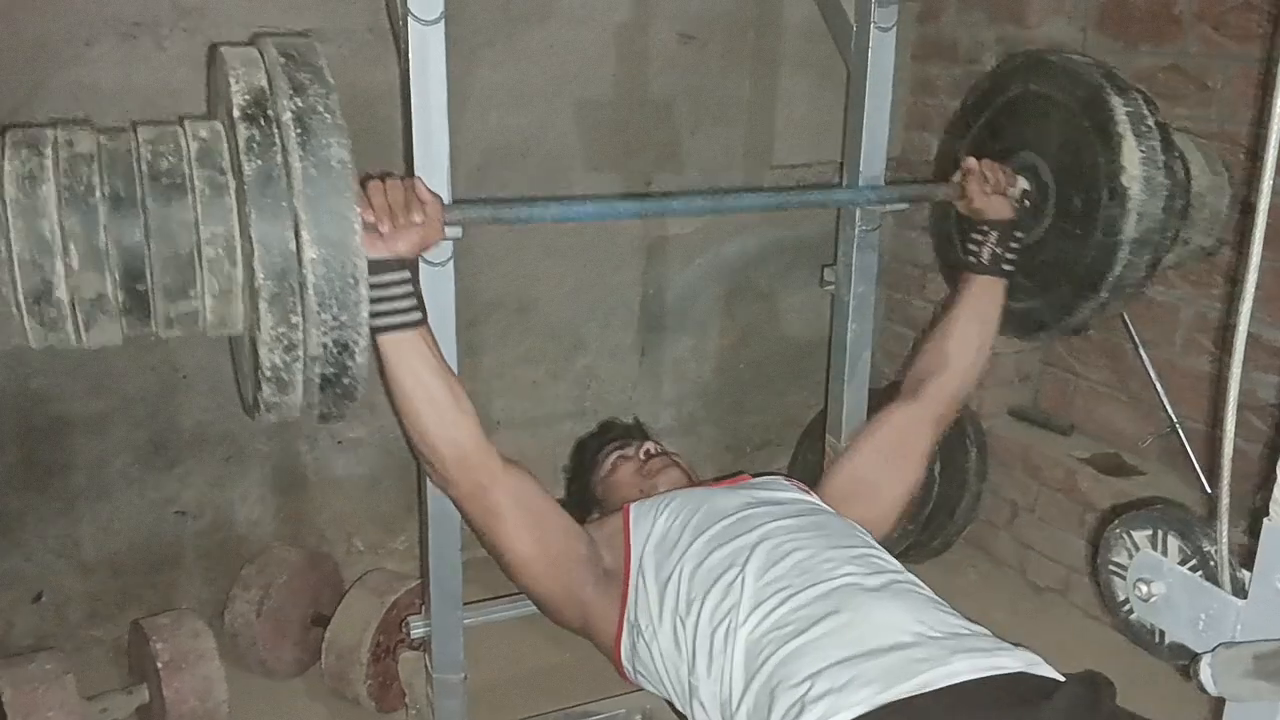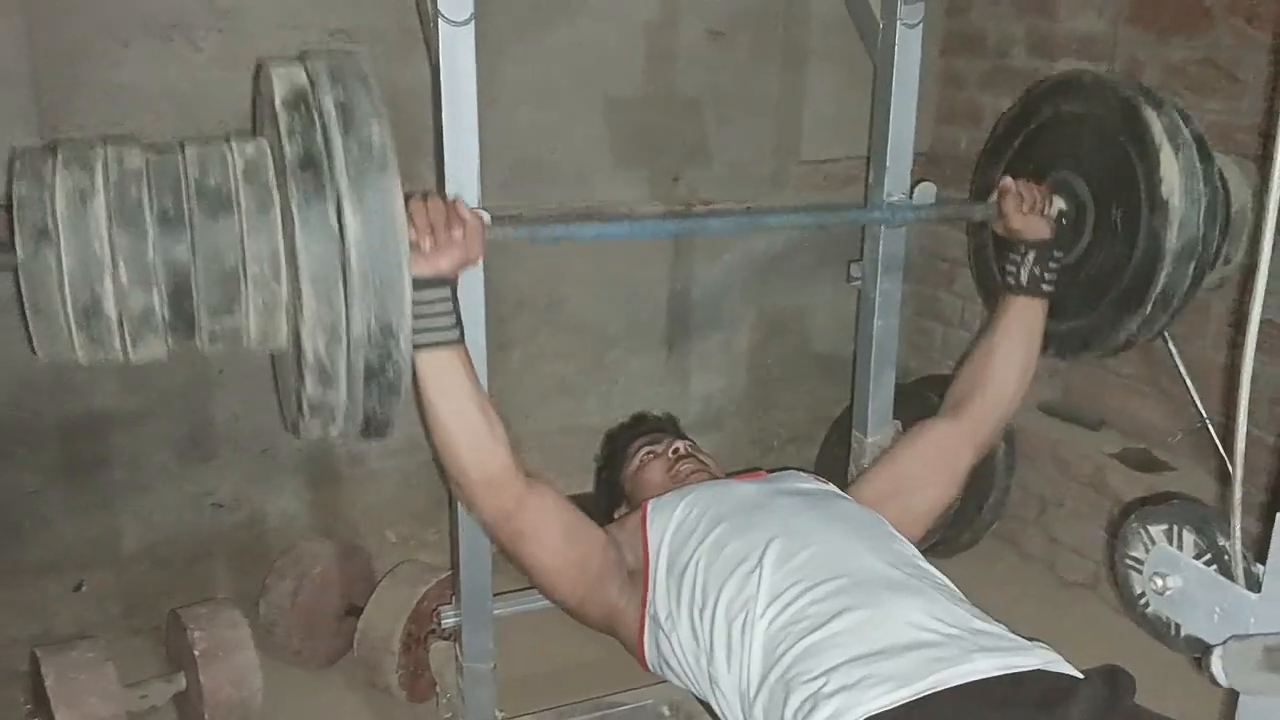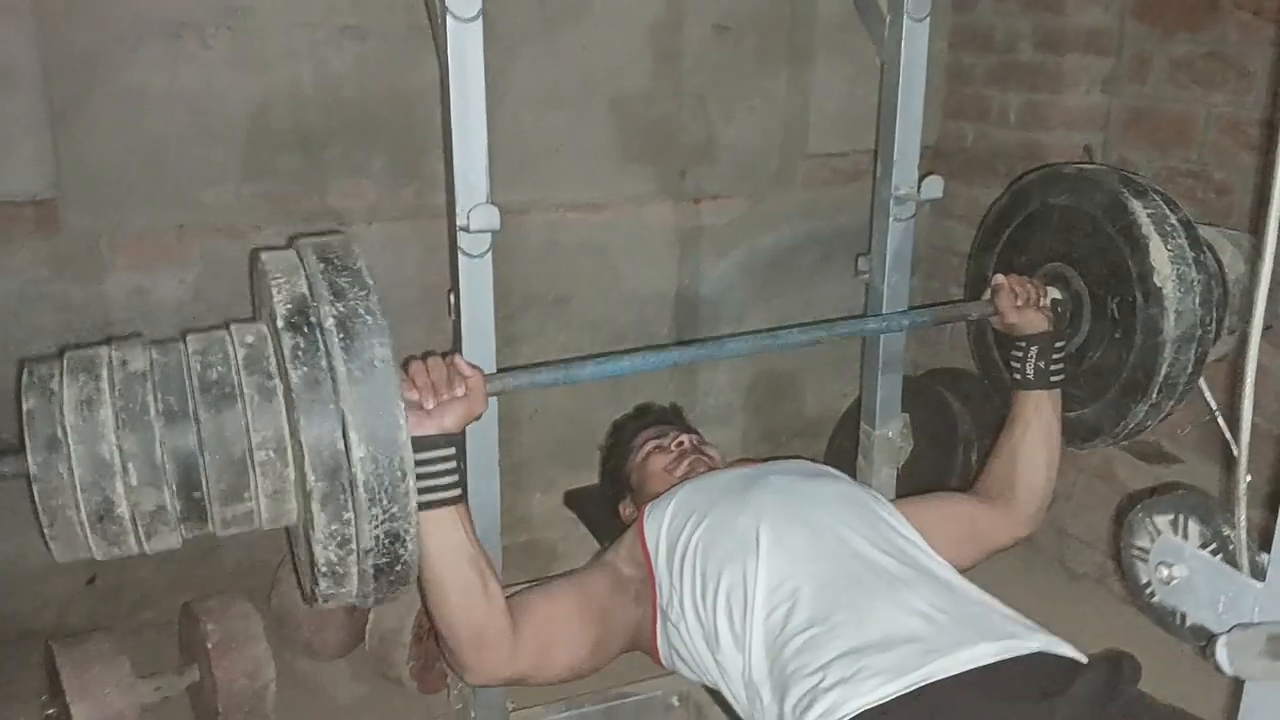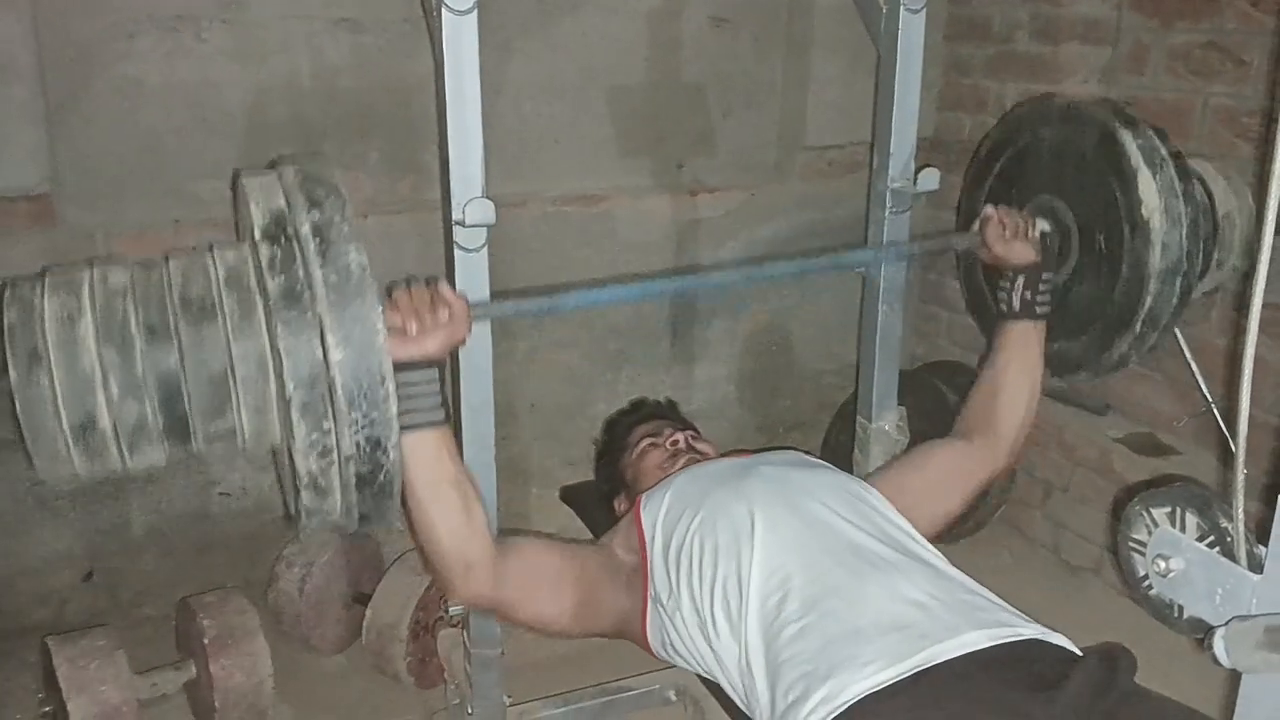
dt=0.7s
person 1, frame 1
left shoulder: (807, 508)
right shoulder: (605, 567)
left elbow: (927, 401)
right elbow: (471, 469)
left wrist: (994, 239)
right wrist: (390, 274)
person 1, frame 2
left shoulder: (832, 506)
right shoulder: (630, 567)
left elbow: (968, 421)
right elbow: (496, 487)
left wrist: (1030, 258)
right wrist: (432, 290)
person 1, frame 3
left shoulder: (840, 495)
right shoulder: (642, 566)
left elbow: (1011, 509)
right elbow: (490, 649)
left wrist: (1034, 350)
right wrist: (435, 450)
person 1, frame 4
left shoulder: (836, 490)
right shoulder: (635, 558)
left elbow: (987, 443)
right elbow: (475, 570)
left wrist: (1022, 284)
right wrist: (418, 377)
